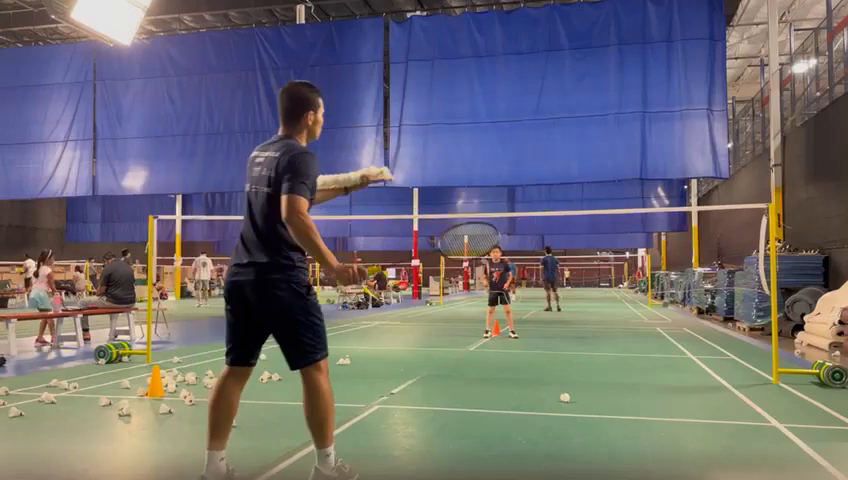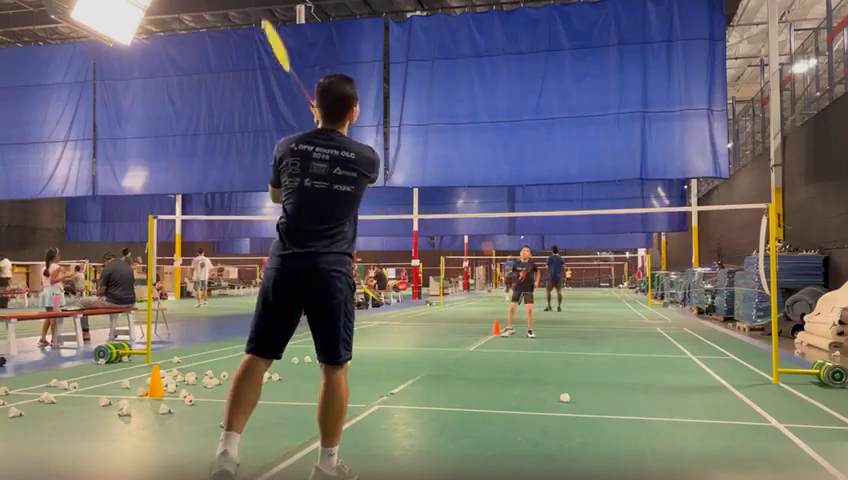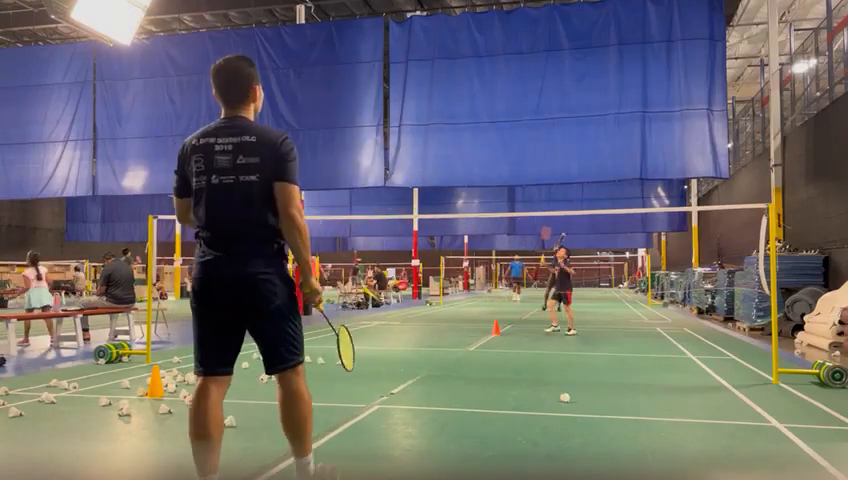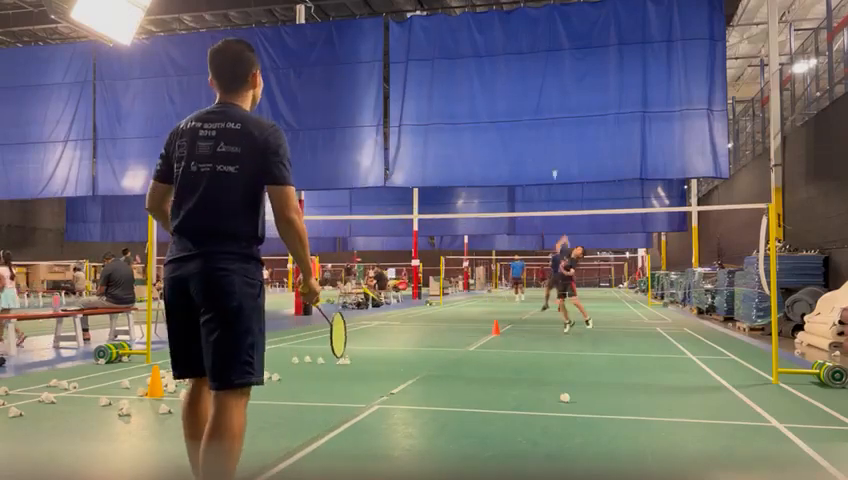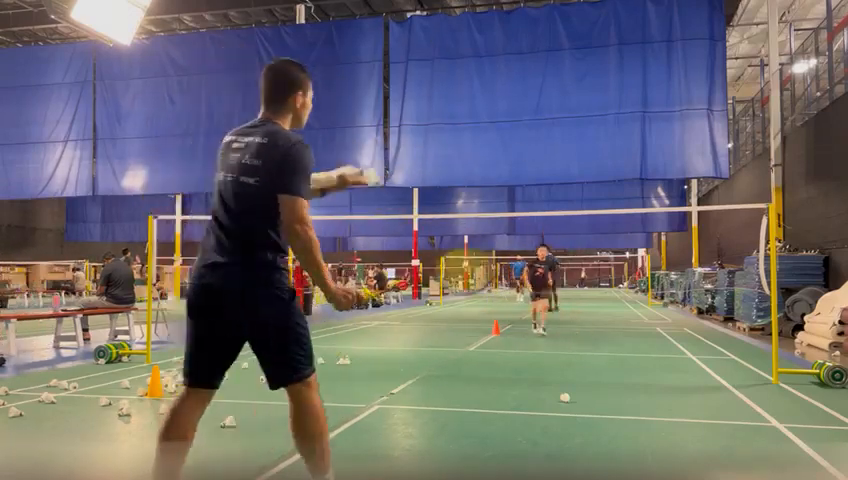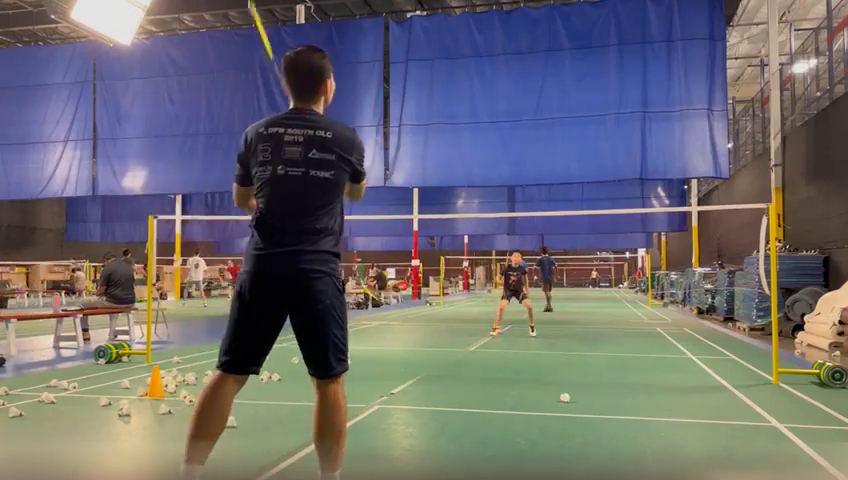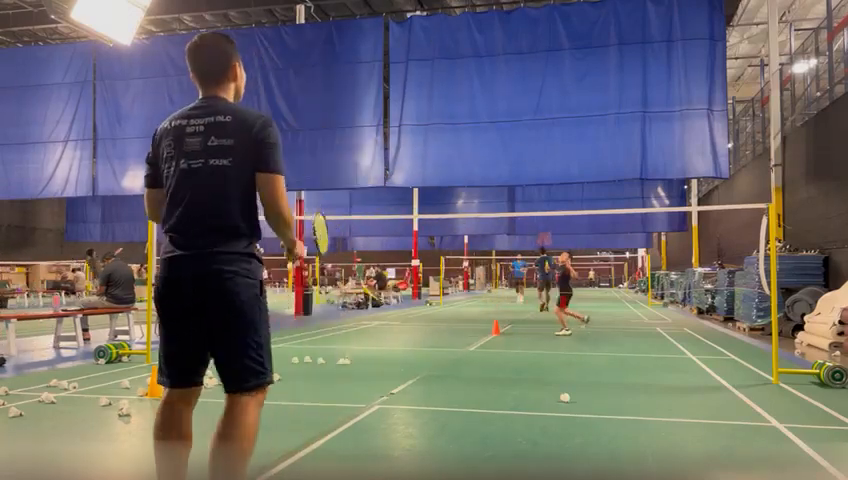
dt=0.7s
person 1, frame 1
left shoulder: (259, 154)
right shoulder: (300, 157)
right elbow: (294, 216)
left wrist: (349, 185)
right wrist: (331, 264)
left hip: (240, 276)
right hip: (281, 279)
left knee: (235, 369)
right knee: (314, 368)
person 1, frame 2
left shoulder: (287, 148)
right shoulder: (366, 158)
left hip: (283, 265)
right hip: (331, 271)
left knee: (256, 358)
right knee: (334, 368)
person 1, frame 3
left shoulder: (191, 146)
right shoulder: (276, 143)
left elbow: (184, 214)
right elbow: (291, 214)
right wrist: (308, 275)
left hip: (209, 274)
right hip: (262, 273)
left knee: (212, 380)
right knee: (289, 372)
person 1, frame 4
left shoulder: (182, 131)
right shoulder: (265, 135)
left elbow: (154, 203)
right elbow: (287, 215)
right wrist: (307, 275)
left hip: (180, 269)
right hip: (232, 272)
left knee: (201, 383)
right knee: (232, 392)
person 1, frame 5
left shoulder: (232, 140)
right shoulder: (291, 147)
right elbow: (296, 226)
left wrist: (337, 180)
right wrist: (329, 286)
left hip: (208, 279)
right hip: (256, 282)
left knee: (196, 390)
right knee: (302, 385)
person 1, frame 6
left shoulder: (255, 134)
right shoulder: (346, 140)
left elbow: (241, 200)
right elbow: (355, 192)
left hip: (260, 268)
right hip: (316, 272)
left knee: (228, 374)
right knee: (329, 381)
person 1, frame 7
left shoulder: (166, 130)
right shoulder: (254, 125)
left elbow: (155, 209)
right elbow: (275, 204)
right wrist: (292, 244)
left hip: (175, 272)
right hip: (231, 272)
left knee: (180, 392)
right knee: (246, 394)
